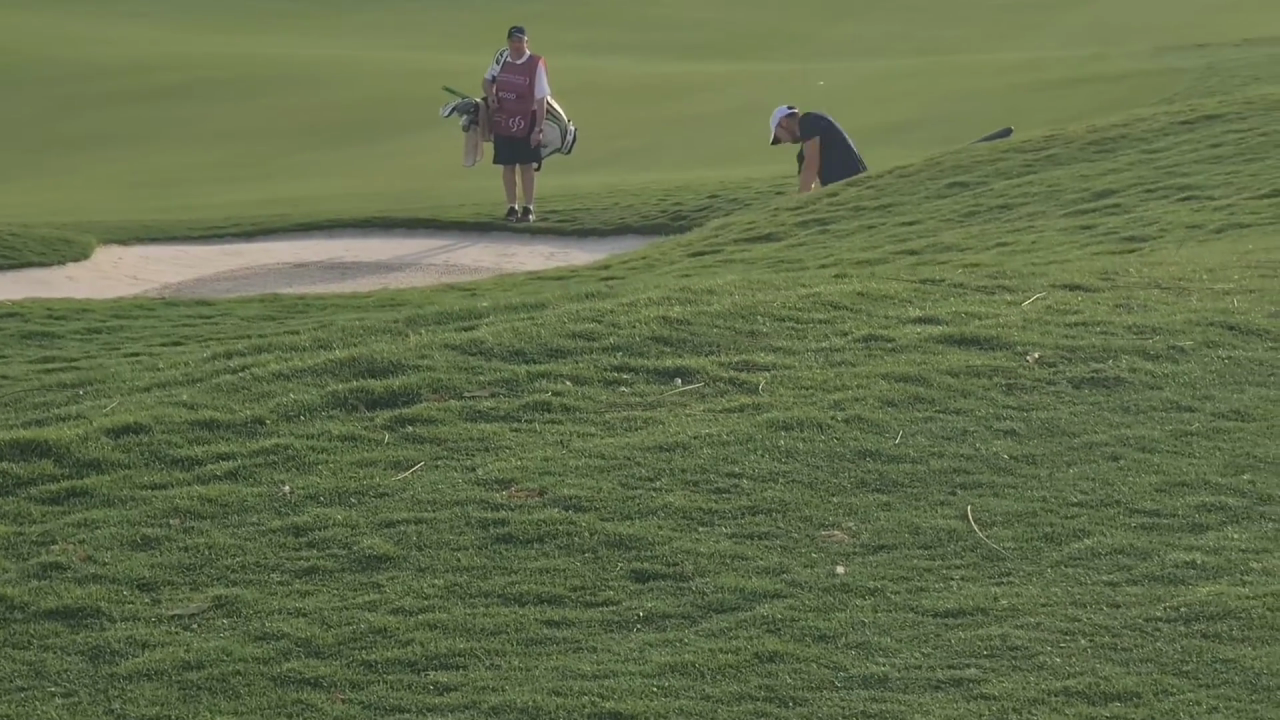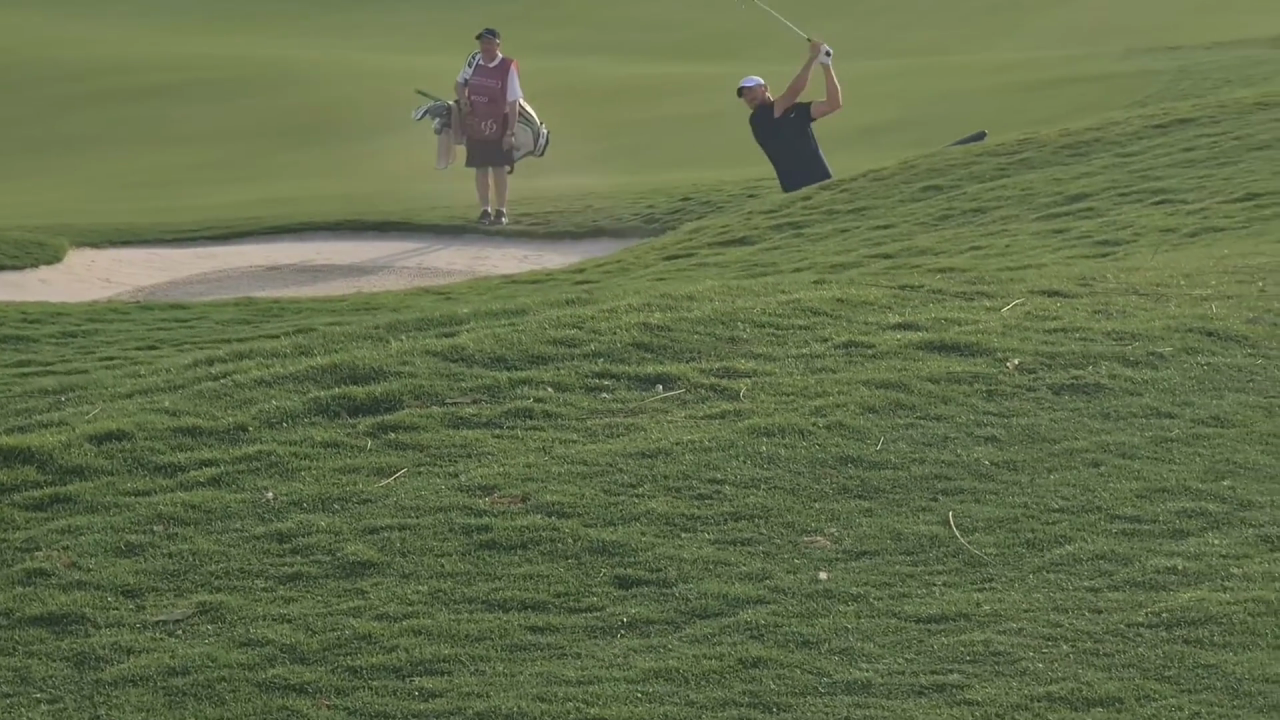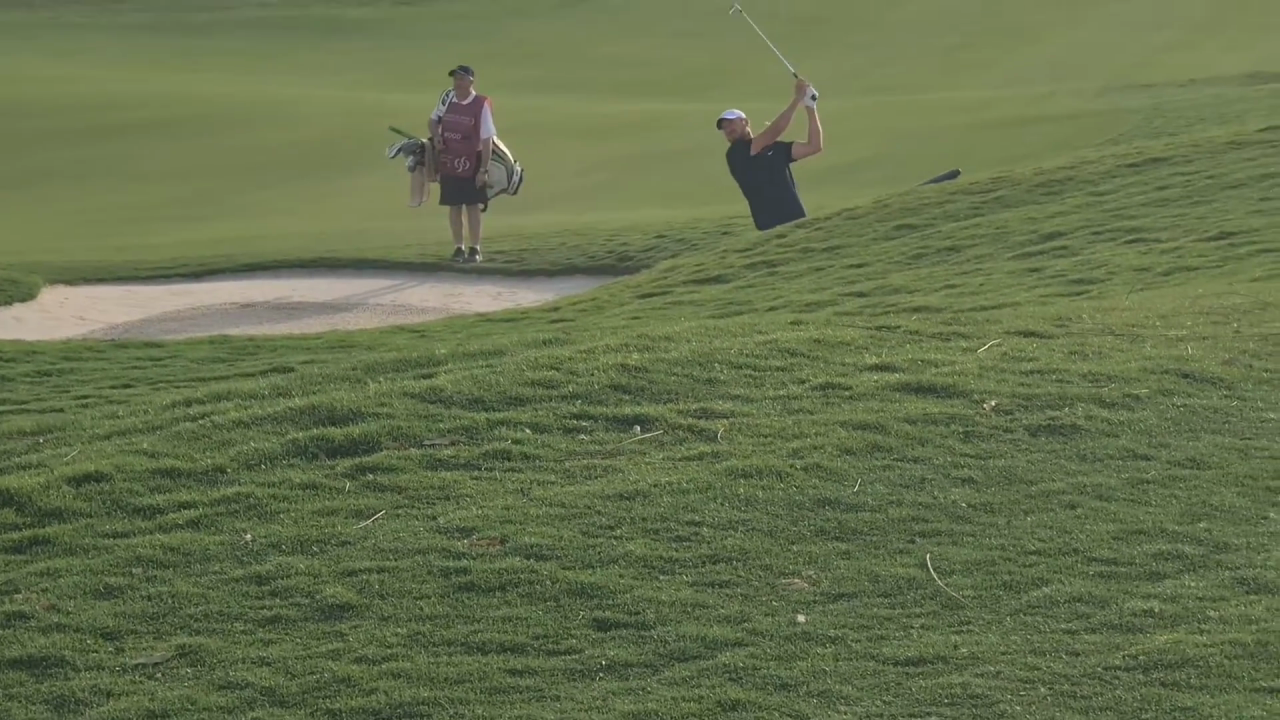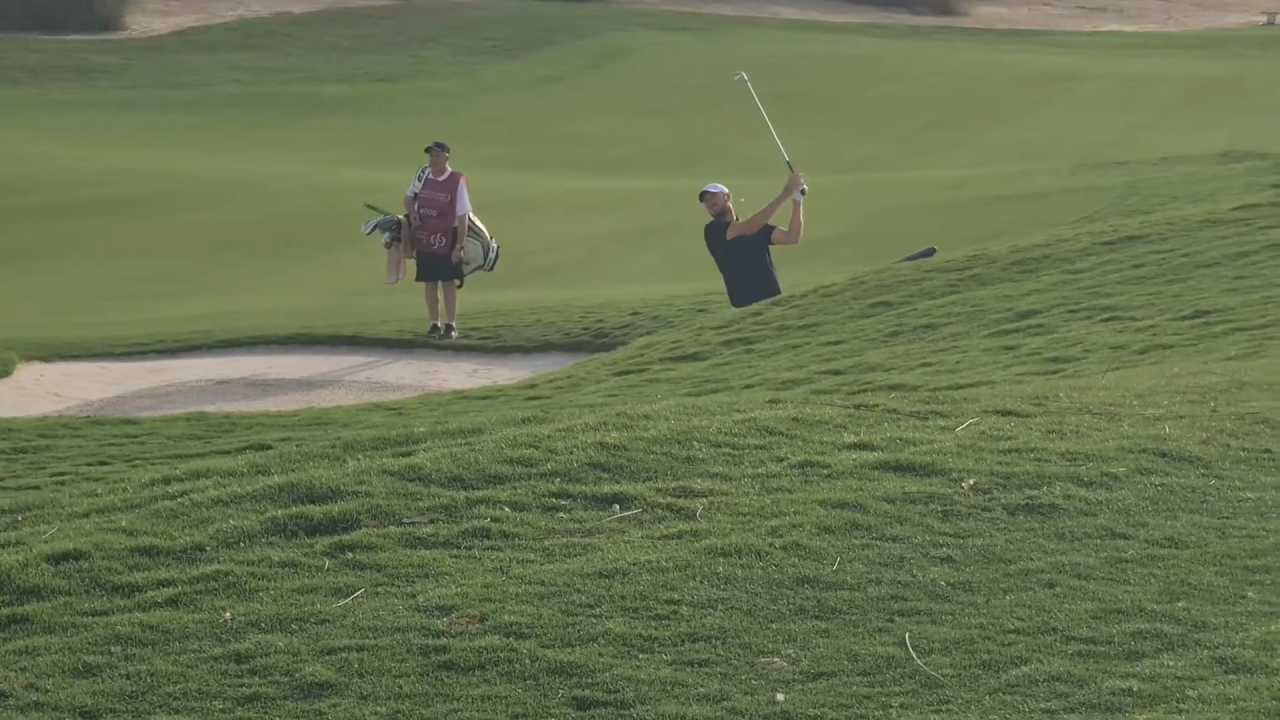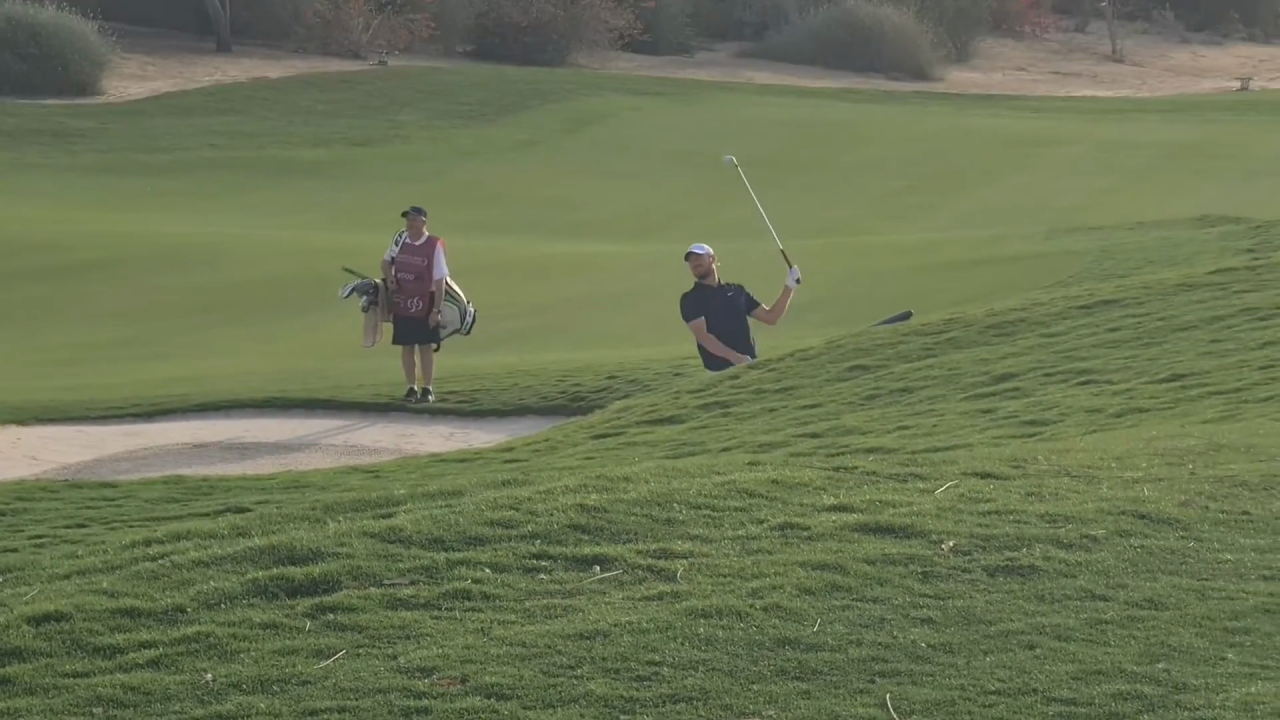
dt=0.4s
person 1, frame 1
left shoulder: (536, 64)
right shoulder: (501, 57)
left elbow: (541, 98)
right elbow: (487, 80)
left wrist: (538, 129)
right wrist: (490, 95)
left hip: (525, 122)
right hip: (502, 121)
left knee: (526, 166)
right knee: (507, 166)
left ankle: (529, 208)
right ankle: (512, 207)
person 1, frame 2
left shoulder: (508, 67)
right shoulder: (474, 60)
left elbow: (513, 101)
right elbow: (460, 83)
left wrist: (510, 132)
right wrist: (462, 98)
left hip: (497, 125)
right hip: (474, 124)
left knee: (498, 169)
right knee: (480, 169)
left ankle: (501, 211)
right ankle: (485, 210)
person 1, frame 3
left shoulder: (482, 104)
right shoulder: (447, 98)
left elbow: (487, 139)
right elbow: (434, 120)
left wrist: (483, 169)
right wrist: (436, 136)
left hip: (470, 163)
right hip: (448, 162)
left knee: (473, 206)
right knee: (454, 206)
left ankle: (475, 249)
right ankle: (459, 247)
person 1, frame 4
left shoulder: (458, 181)
right shoulder: (423, 174)
left elbow: (462, 215)
right elbow: (409, 197)
left wrist: (459, 245)
right wrist: (412, 213)
left hip: (446, 239)
right hip: (424, 238)
left knee: (448, 283)
right knee: (430, 283)
left ankle: (451, 325)
right ankle: (435, 324)
person 1, frame 5
left shoulder: (434, 245)
right shoulder: (400, 238)
left elbow: (439, 279)
right elbow: (387, 261)
left wrist: (436, 309)
right wrist: (389, 277)
left hip: (423, 303)
right hip: (401, 302)
left knee: (425, 347)
right knee: (406, 346)
left ankle: (427, 389)
right ankle: (411, 388)
